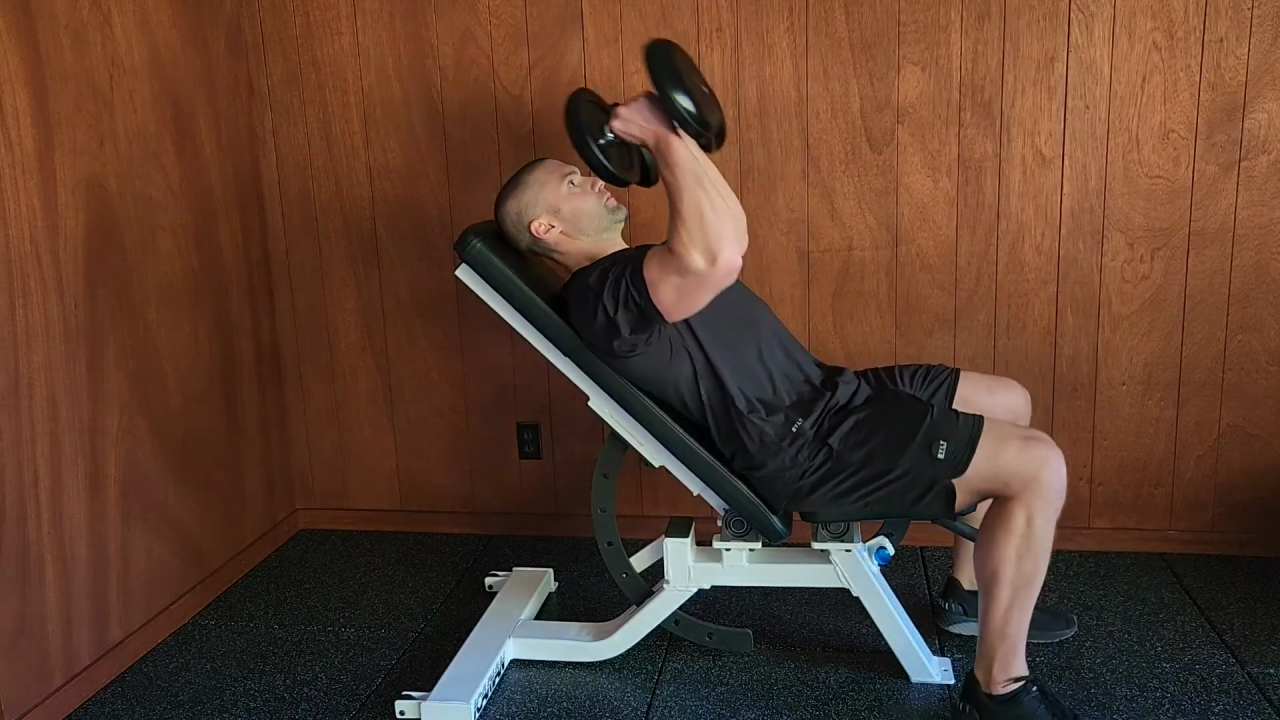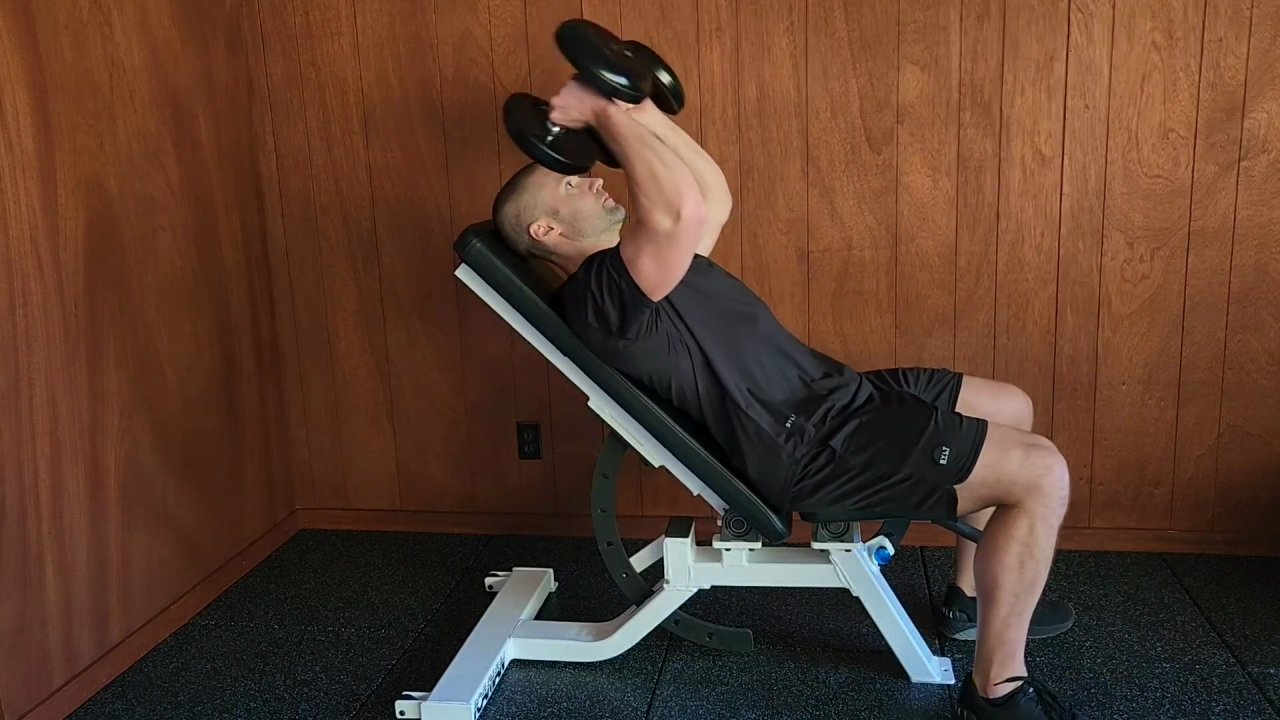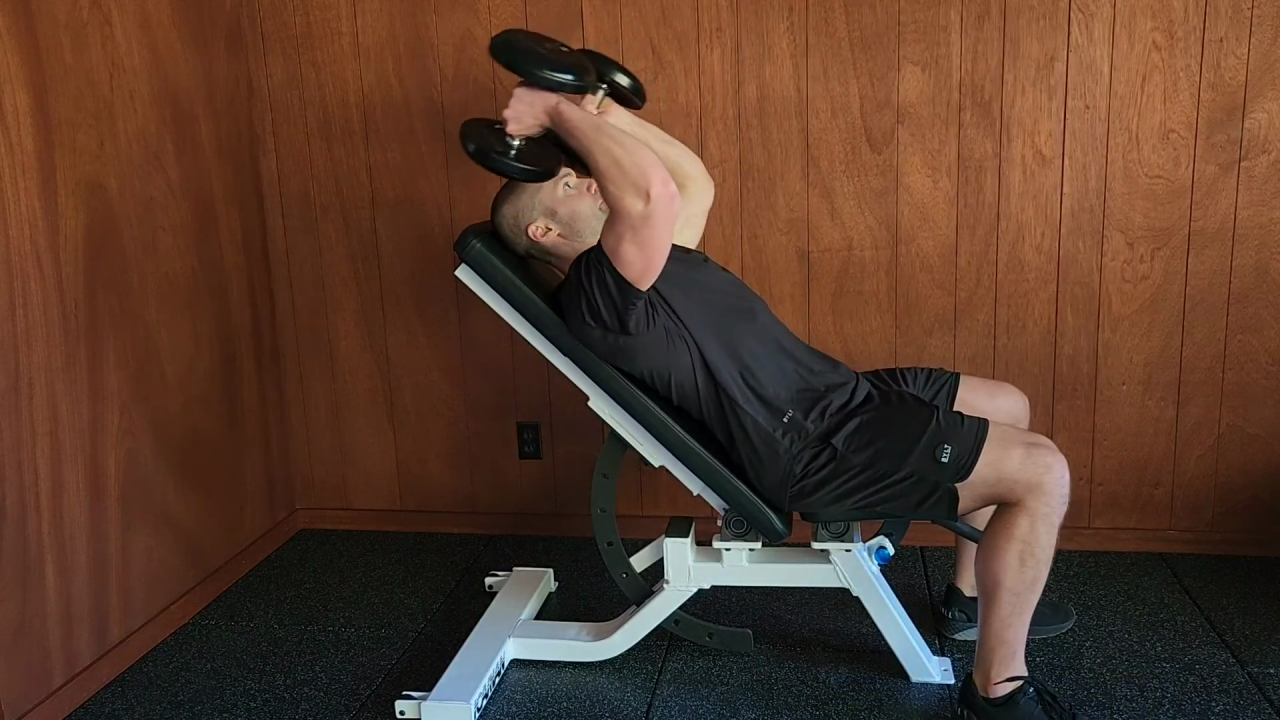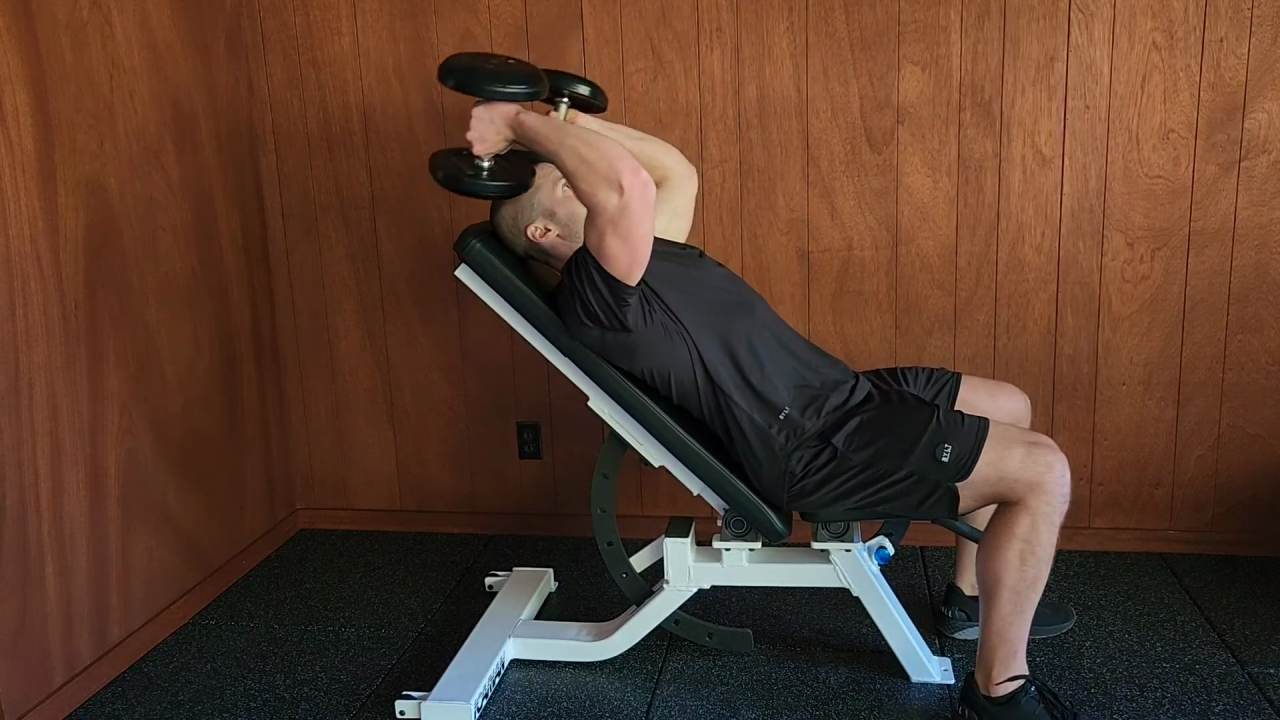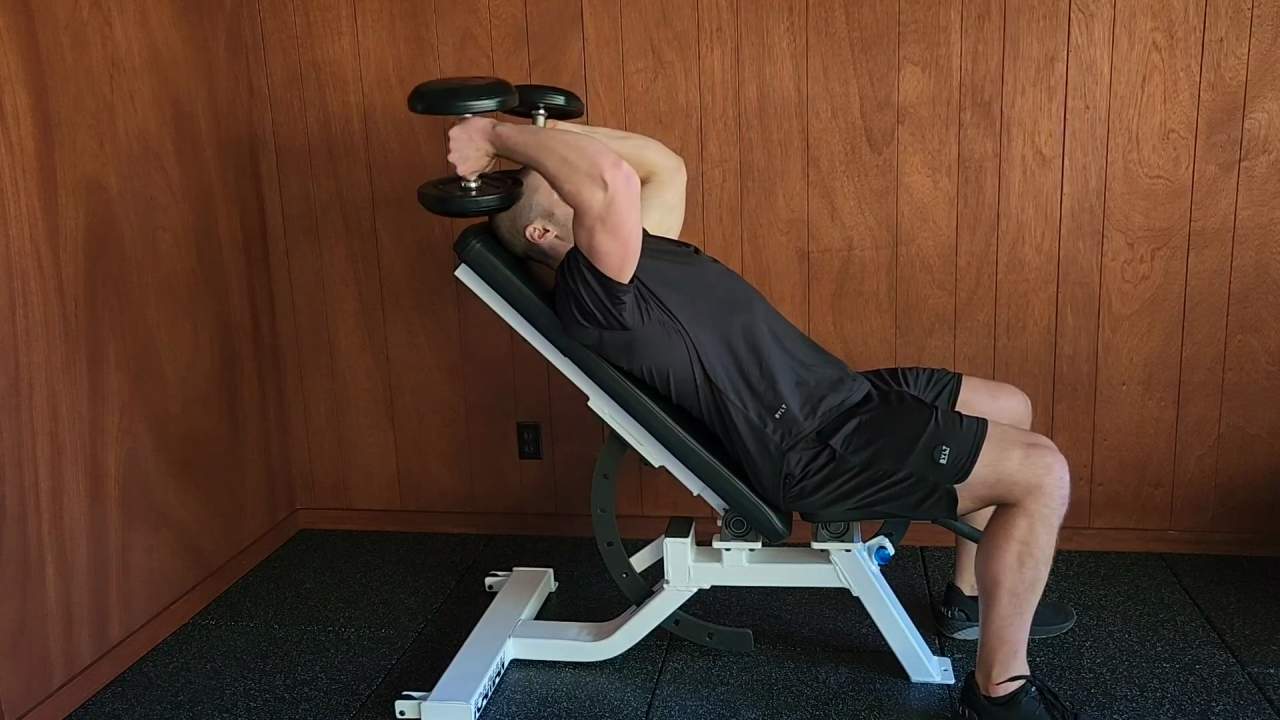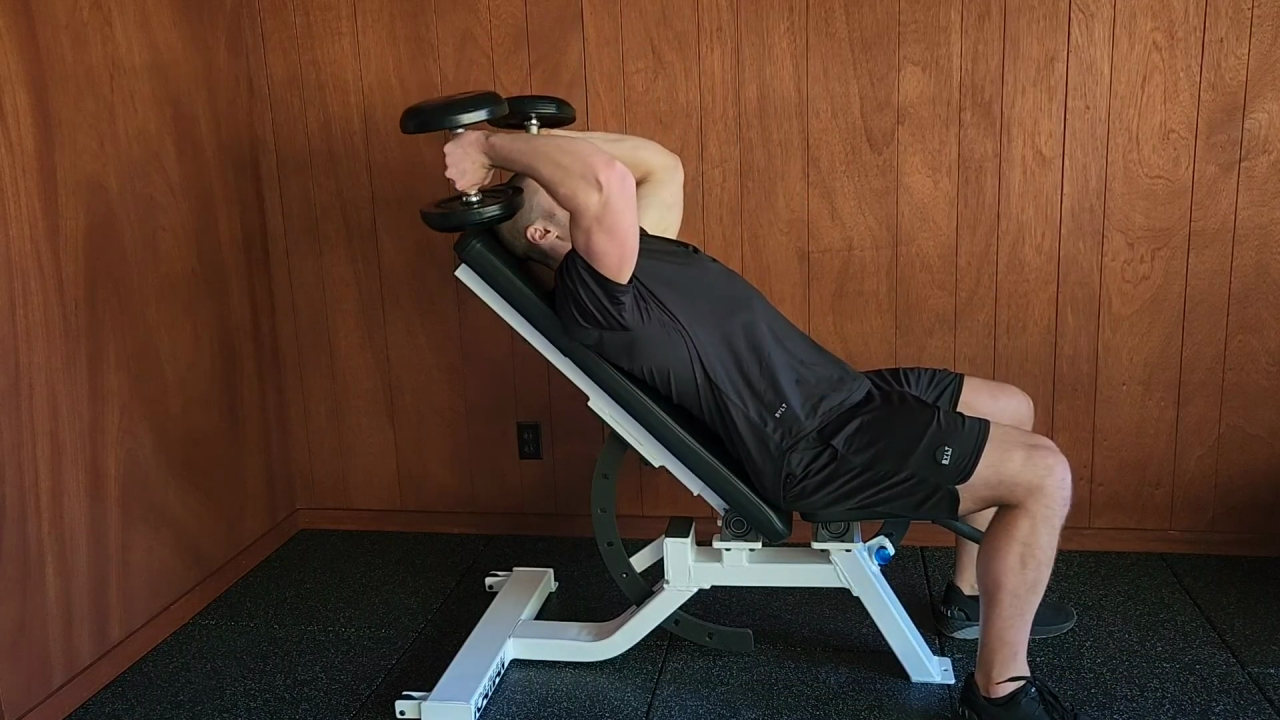
dt=0.2s
person 1, frame 1
left shoulder: (624, 268)
right shoulder: (604, 294)
left elbow: (727, 235)
right elbow: (716, 256)
left wrist: (671, 137)
right wrist: (664, 138)
left hip: (824, 394)
right hip: (805, 447)
left knee: (1011, 405)
right knee: (1038, 468)
left ankle: (969, 592)
person 1, frame 2
left shoulder: (626, 267)
right shoulder: (601, 293)
left elbow: (714, 201)
right elbow: (685, 210)
left wrist: (640, 113)
right wrist: (604, 114)
left hip: (826, 393)
right hip: (810, 447)
left knee: (1012, 408)
right knee: (1041, 473)
left ankle: (973, 596)
person 1, frame 3
left shoulder: (630, 263)
right shoulder: (598, 290)
left elbow: (695, 186)
right elbow: (656, 192)
left wrist: (602, 114)
right wrist: (559, 111)
left hip: (827, 396)
right hip: (812, 446)
left knee: (1007, 406)
right knee: (1041, 472)
left ankle: (972, 595)
person 1, frame 4
left shoulder: (630, 256)
right shoulder: (593, 290)
left elbow: (676, 175)
right elbow: (629, 185)
left wrist: (571, 124)
right wrist: (520, 122)
left hip: (832, 395)
right hip: (811, 446)
left knee: (1010, 407)
right knee: (1041, 471)
left ankle: (972, 595)
person 1, frame 5
left shoulder: (626, 251)
right shoulder: (589, 290)
left elbow: (665, 167)
right elbow: (609, 176)
left wrist: (551, 133)
right wrist: (499, 135)
left hip: (834, 395)
right hip: (812, 446)
left knee: (1010, 408)
right knee: (1040, 473)
left ankle: (972, 596)
person 1, frame 6
left shoulder: (627, 251)
right shoulder: (590, 292)
left elbow: (662, 166)
right elbow: (604, 176)
left wrist: (544, 142)
right wrist: (494, 145)
left hip: (834, 395)
right hip: (813, 446)
left knee: (1011, 409)
right knee: (1041, 473)
left ankle: (970, 595)
